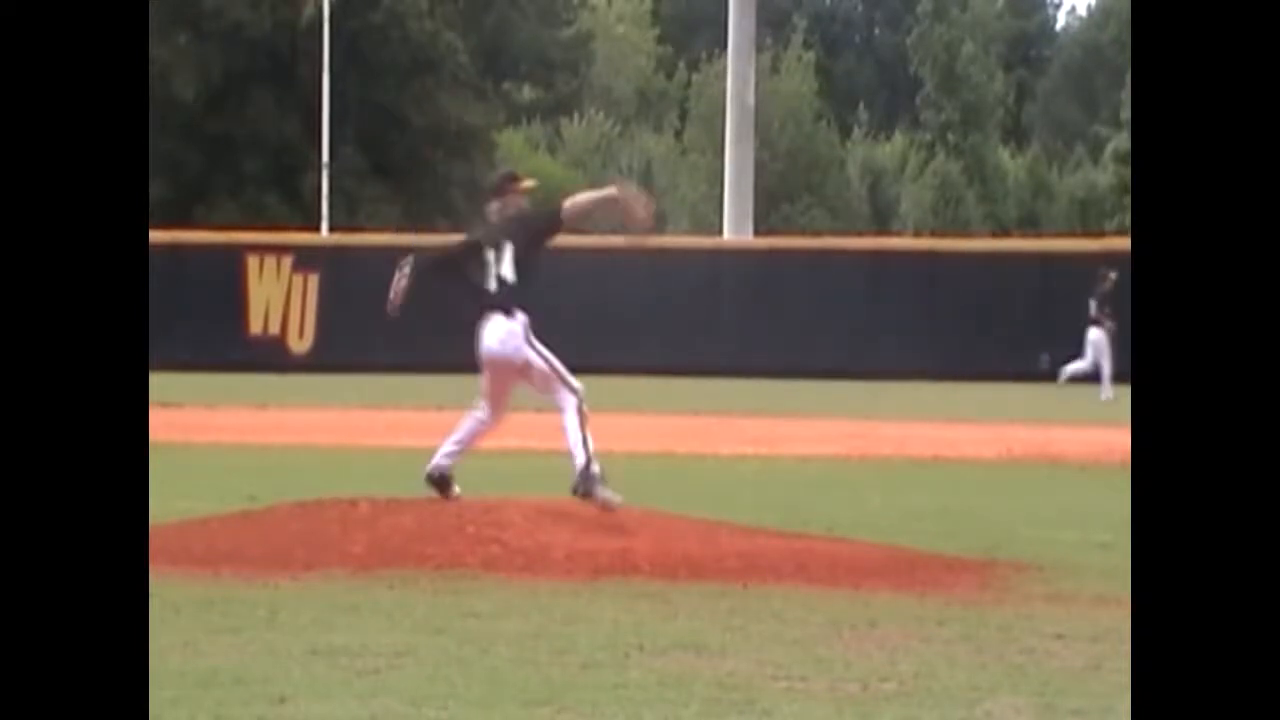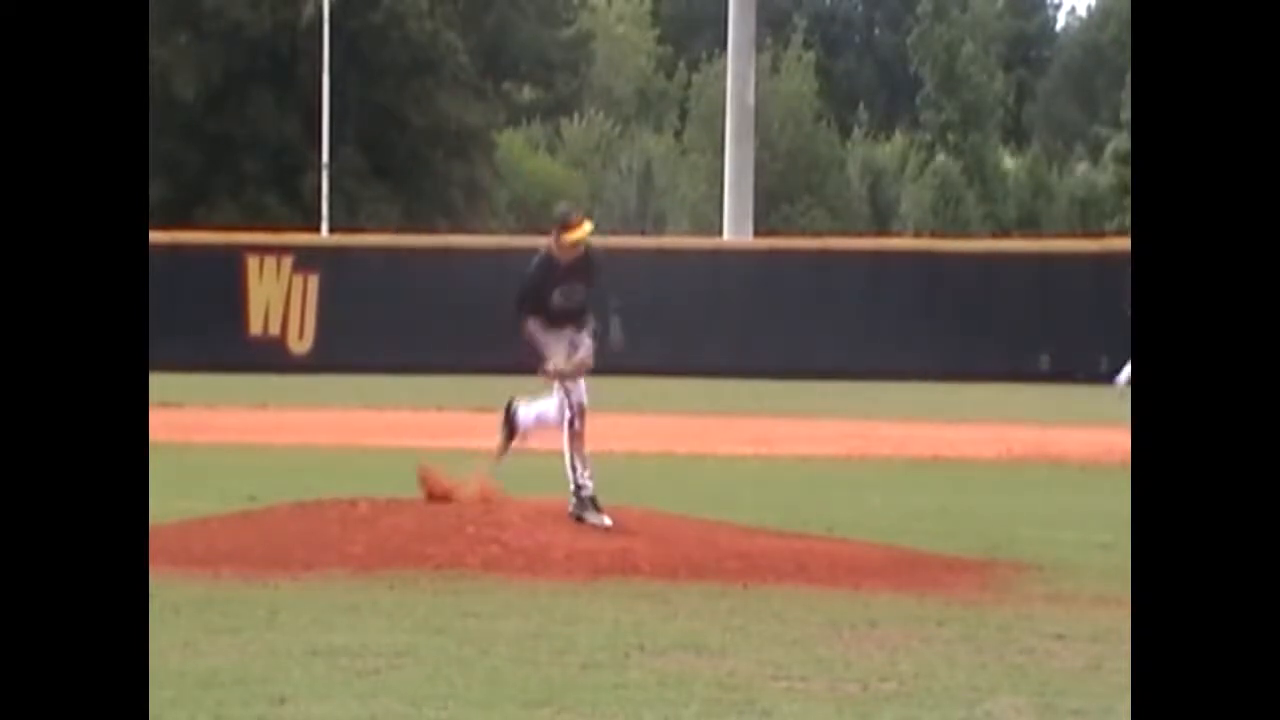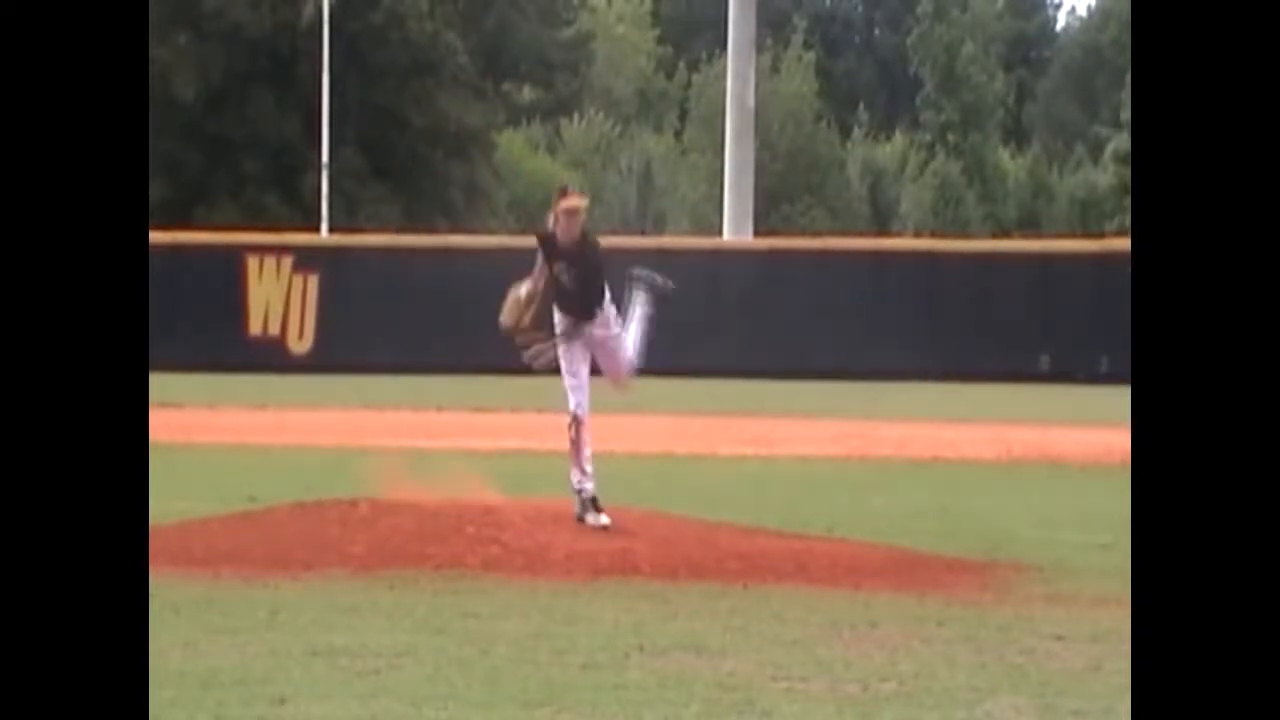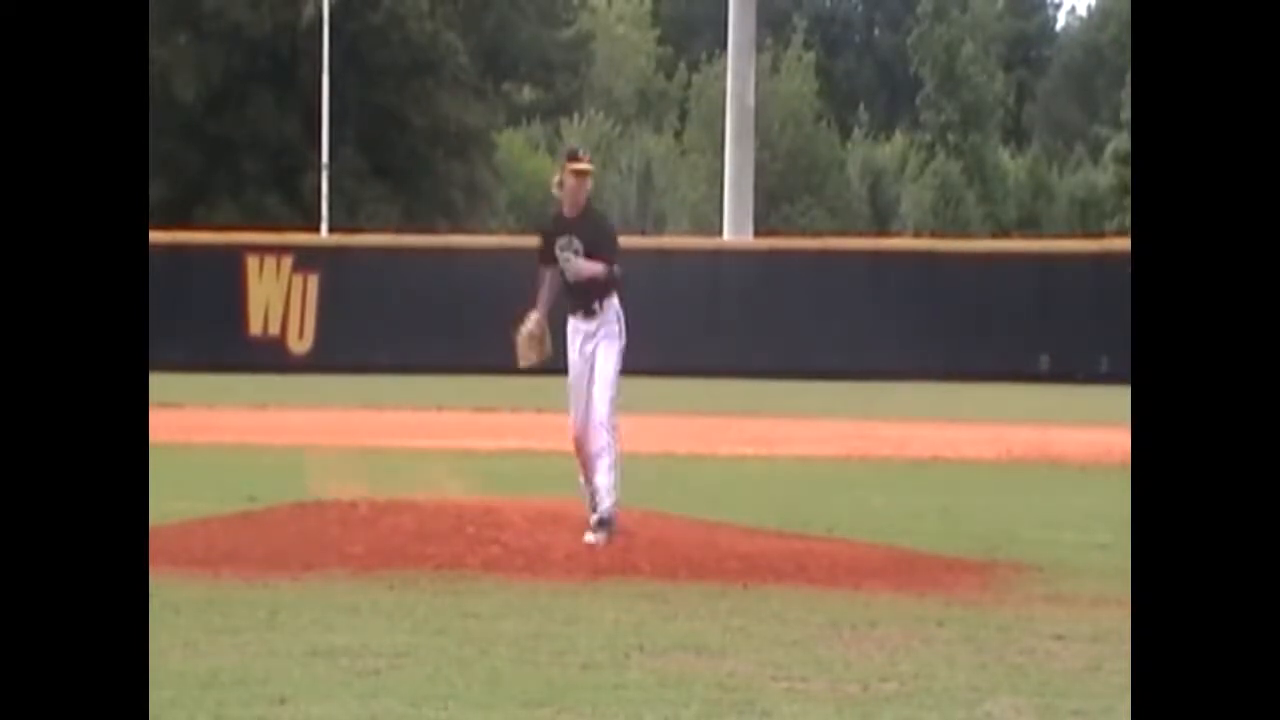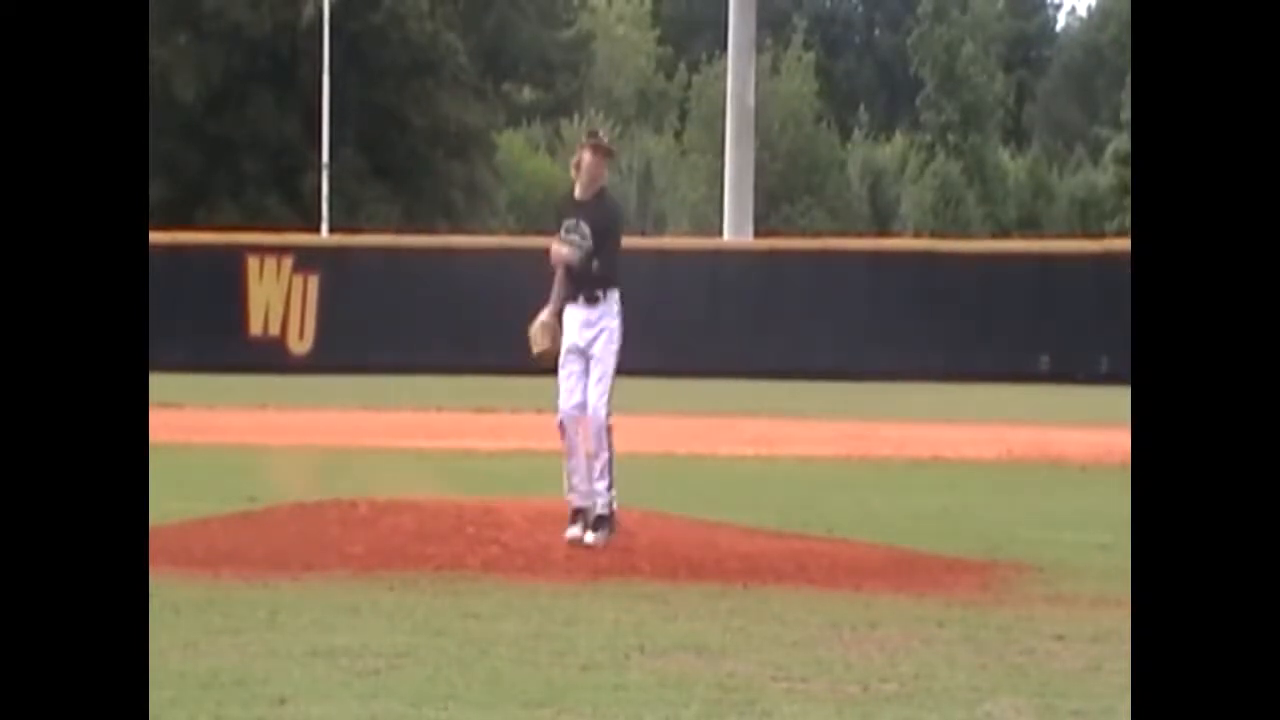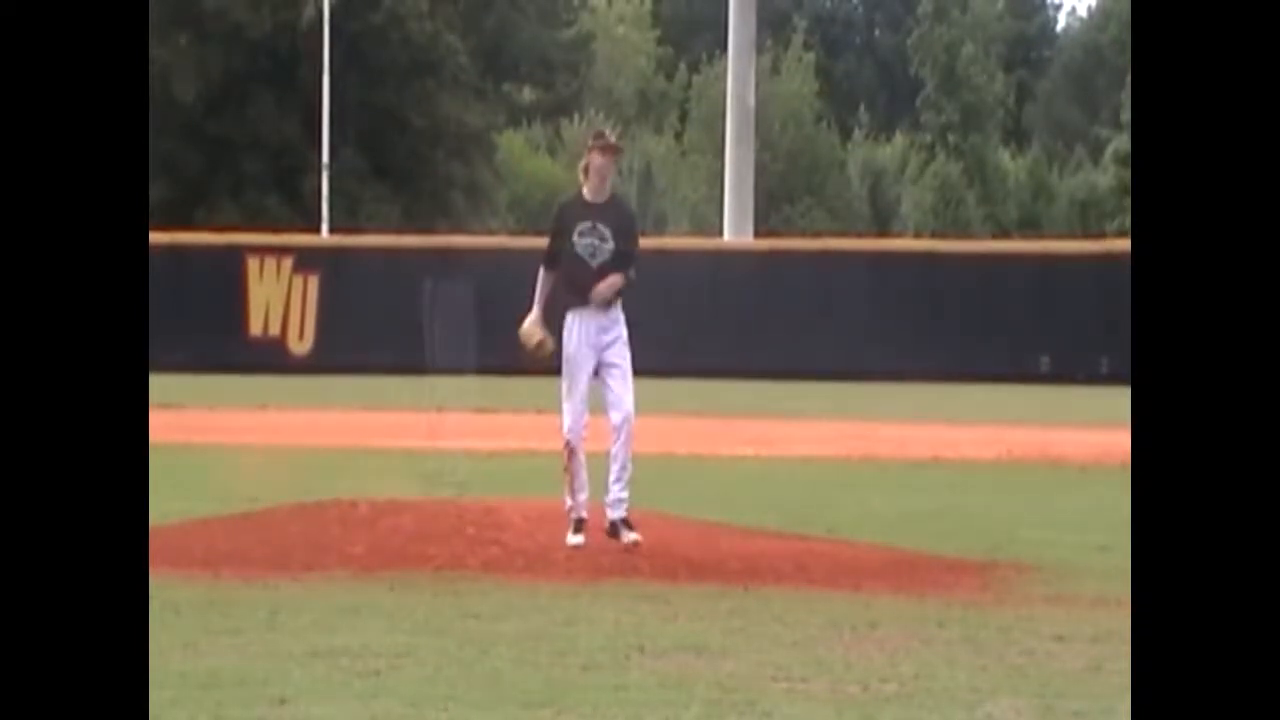
dt=0.3s
person 1, frame 1
left shoulder: (478, 240)
right shoulder: (522, 225)
left elbow: (439, 261)
right elbow: (566, 208)
left wrist: (408, 268)
right wrist: (614, 195)
left hip: (487, 335)
right hip: (512, 333)
left knee: (486, 412)
right knee: (571, 394)
left ankle: (441, 469)
right ankle: (586, 477)
person 1, frame 2
left shoulder: (588, 261)
right shoulder: (539, 270)
right elbow: (526, 316)
right wrist: (550, 353)
left hip: (580, 333)
right hip: (555, 337)
left knee: (566, 411)
right knee: (575, 405)
left ankle: (519, 416)
right ankle: (582, 496)
person 1, frame 3
left shoulder: (590, 252)
right shoulder: (547, 237)
left elbow: (584, 306)
left hip: (597, 318)
right hip: (566, 318)
left knee: (624, 371)
right knee: (577, 408)
left ankle: (639, 291)
right ankle: (585, 496)
person 1, frame 4
left shoulder: (598, 222)
right shoulder: (553, 225)
left elbow: (614, 271)
left wrist: (592, 269)
right wrist: (539, 312)
left hip: (605, 320)
right hip: (575, 323)
left knee: (600, 415)
right knee: (579, 426)
left ankle: (606, 512)
right ankle: (593, 501)
person 1, frame 5
left shoulder: (610, 210)
right shoulder: (565, 206)
left elbow: (607, 265)
left wrist: (572, 257)
right wrist: (552, 304)
left hip: (605, 311)
right hip: (574, 311)
left knee: (598, 410)
right knee: (568, 409)
left ankle: (602, 510)
right ankle: (578, 506)
person 1, frame 6
left shoulder: (623, 214)
right shoulder: (566, 211)
left elbow: (631, 268)
right elbow: (549, 265)
left wrist: (614, 282)
right wrist: (535, 313)
left hip: (612, 320)
right hip: (577, 320)
left knee: (623, 414)
right knee: (573, 424)
left ankle: (618, 513)
right ankle: (577, 514)
